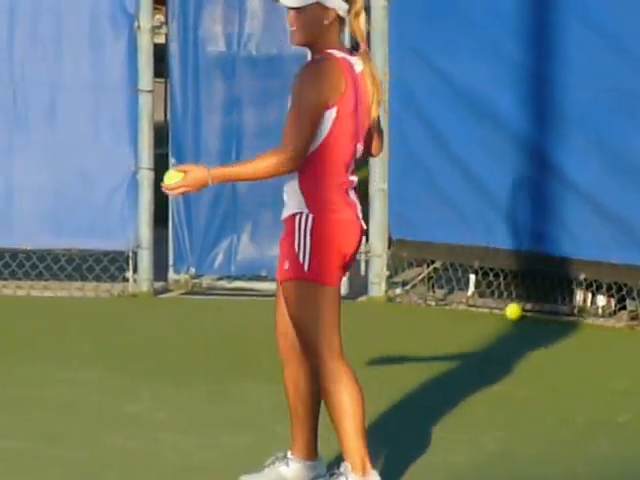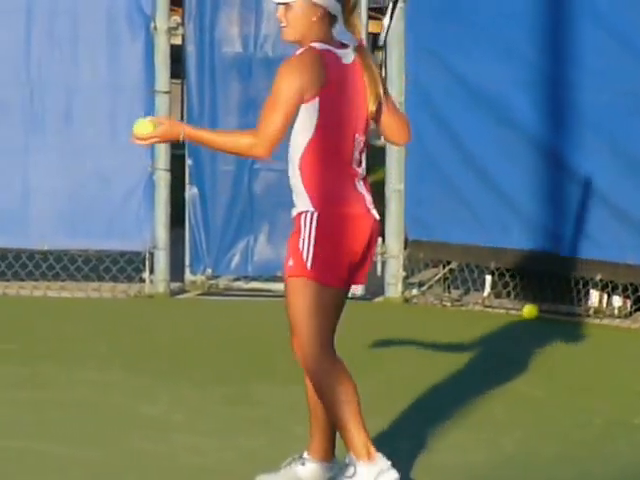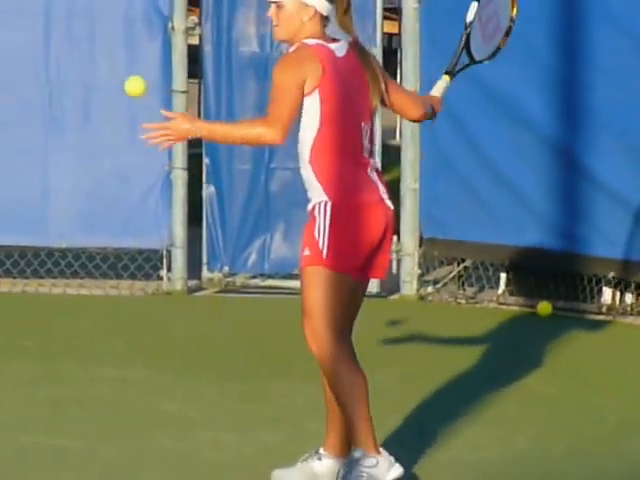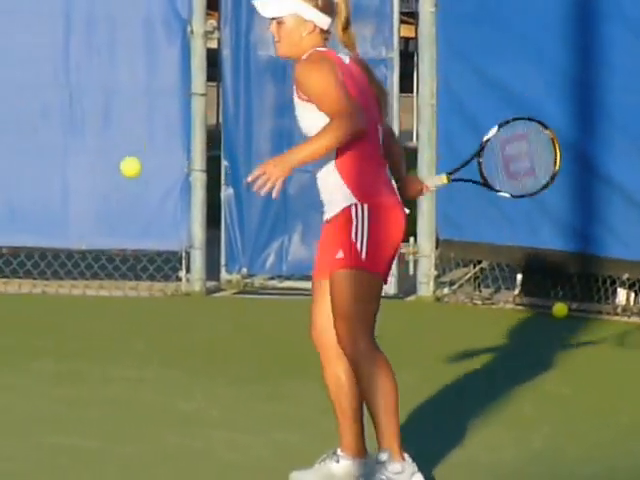
dt=0.2s
person 1, frame 1
left shoulder: (319, 72)
right shoulder: (359, 70)
left elbow: (290, 158)
right elbow: (373, 146)
left wrist: (211, 176)
left hip: (315, 221)
right hip: (339, 219)
left knee: (326, 357)
right knee: (293, 346)
person 1, frame 2
left shoulder: (304, 65)
right shoulder: (360, 65)
left elbow: (262, 143)
right elbow: (400, 134)
left wrist: (180, 131)
left hip: (325, 219)
right hip: (358, 216)
left knee: (314, 352)
right knee: (314, 348)
person 1, frame 3
left shoulder: (298, 60)
right shoulder: (356, 57)
left elbow: (275, 131)
right elbow: (415, 108)
left wrist: (196, 130)
right wrist: (430, 104)
left hip: (339, 209)
right hip: (371, 207)
left knee: (324, 339)
right knee: (333, 340)
person 1, frame 4
left shoulder: (312, 67)
right shoulder: (353, 67)
left elbow: (349, 124)
right elbow: (382, 135)
left wrist: (290, 159)
right wrist: (404, 180)
left hip: (362, 214)
right hip: (345, 217)
left knee: (355, 340)
right knee: (326, 337)
